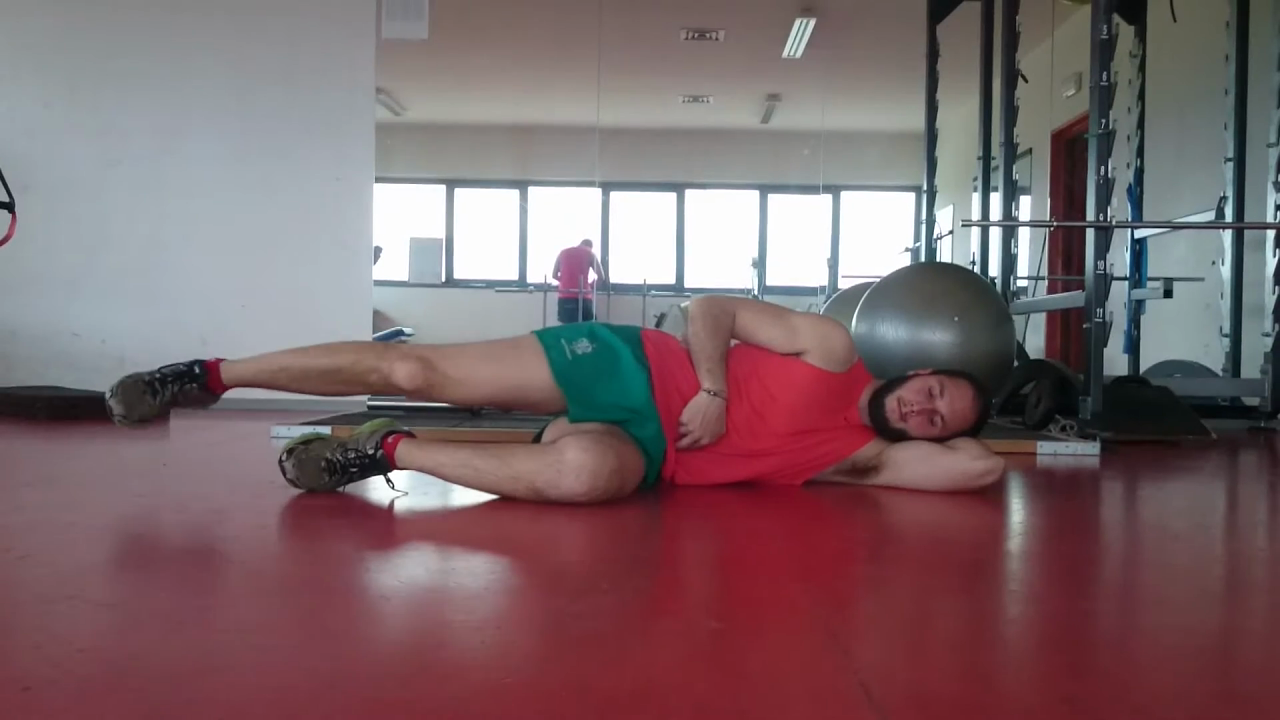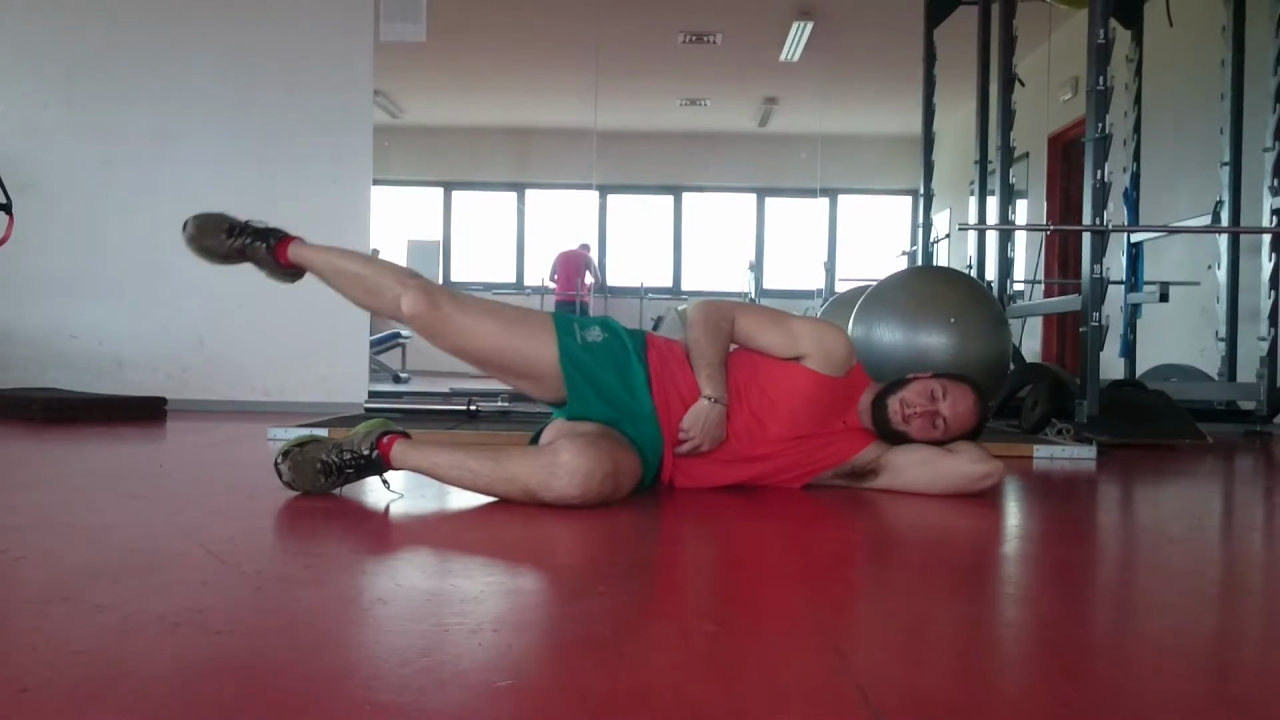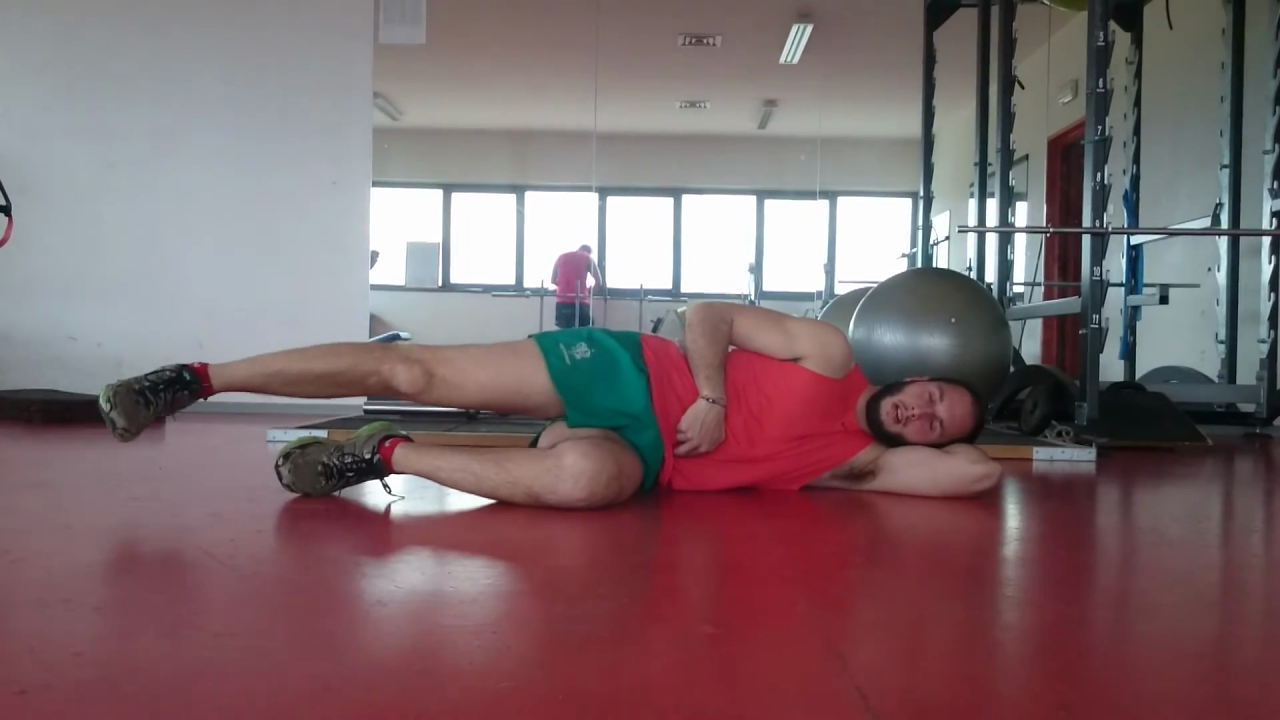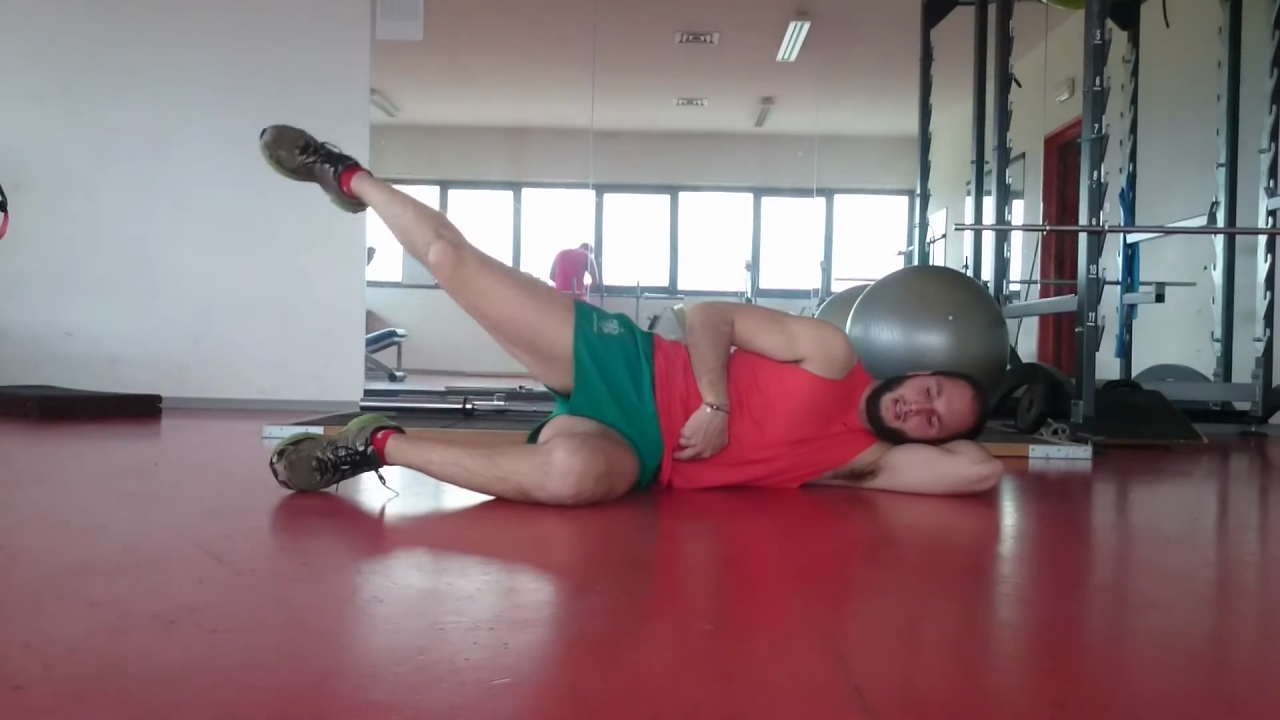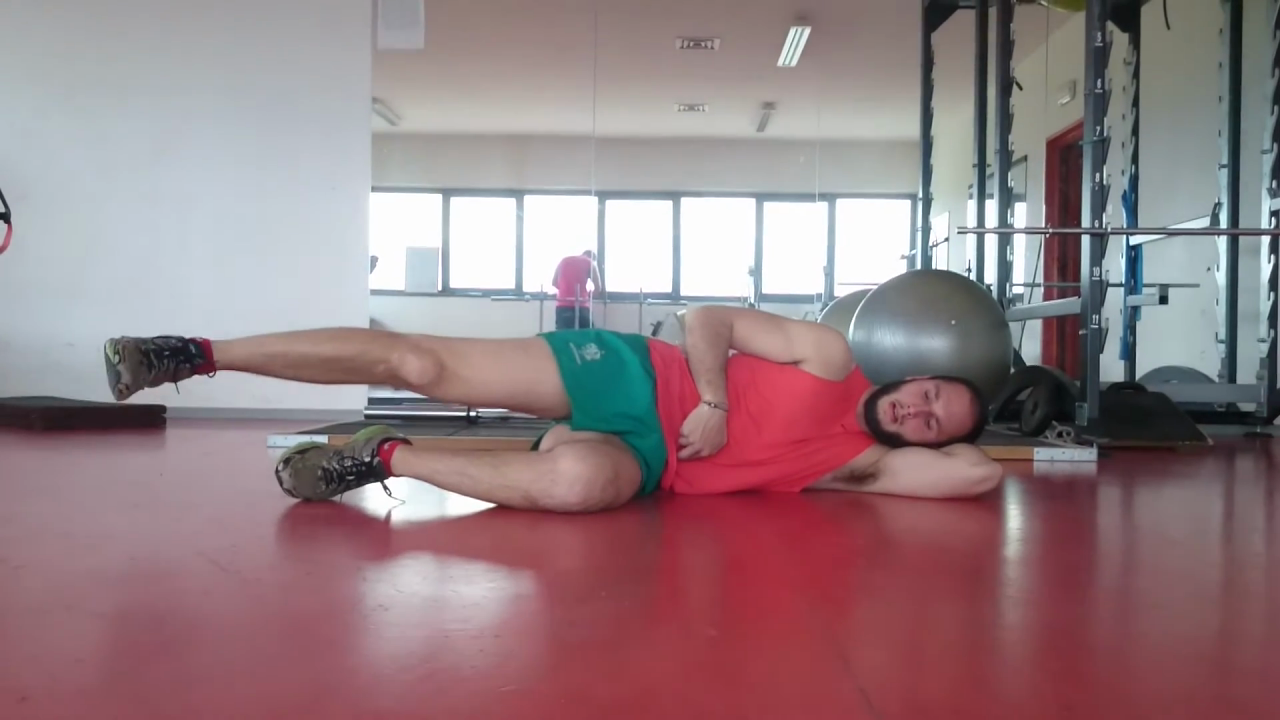
dt=1s
person 1, frame 1
left shoulder: (867, 456)
right shoulder: (833, 350)
right elbow: (711, 308)
right wrist: (714, 391)
left hip: (646, 449)
right hip: (625, 367)
left knee: (583, 471)
right knee: (413, 367)
left ankle: (387, 450)
right ankle: (211, 374)
person 1, frame 2
left shoulder: (866, 461)
right shoulder: (834, 357)
right elbow: (712, 313)
right wrist: (712, 395)
left hip: (637, 455)
right hip: (627, 372)
left knee: (580, 474)
right knee: (421, 304)
left ankle: (380, 450)
right ankle: (282, 247)
person 1, frame 3
left shoulder: (862, 463)
right shoulder: (832, 356)
right elbow: (708, 315)
right wrist: (712, 399)
left hip: (644, 453)
right hip: (623, 374)
left knee: (585, 476)
right knee: (411, 369)
left ankle: (381, 455)
right ankle: (197, 377)
person 1, frame 4
left shoulder: (869, 459)
right shoulder: (833, 359)
left elbow: (980, 471)
right elbow: (710, 316)
right wrist: (714, 404)
left hip: (637, 452)
right hip: (628, 369)
left knee: (578, 474)
right knee: (452, 259)
left ankle: (379, 446)
person 1, frame 5
left shoulder: (864, 464)
right shoulder: (831, 358)
right elbow: (710, 319)
right wrist: (714, 402)
left hip: (642, 455)
right hip: (627, 377)
left knee: (578, 479)
right knee: (422, 363)
left ankle: (383, 458)
right ankle: (199, 352)
